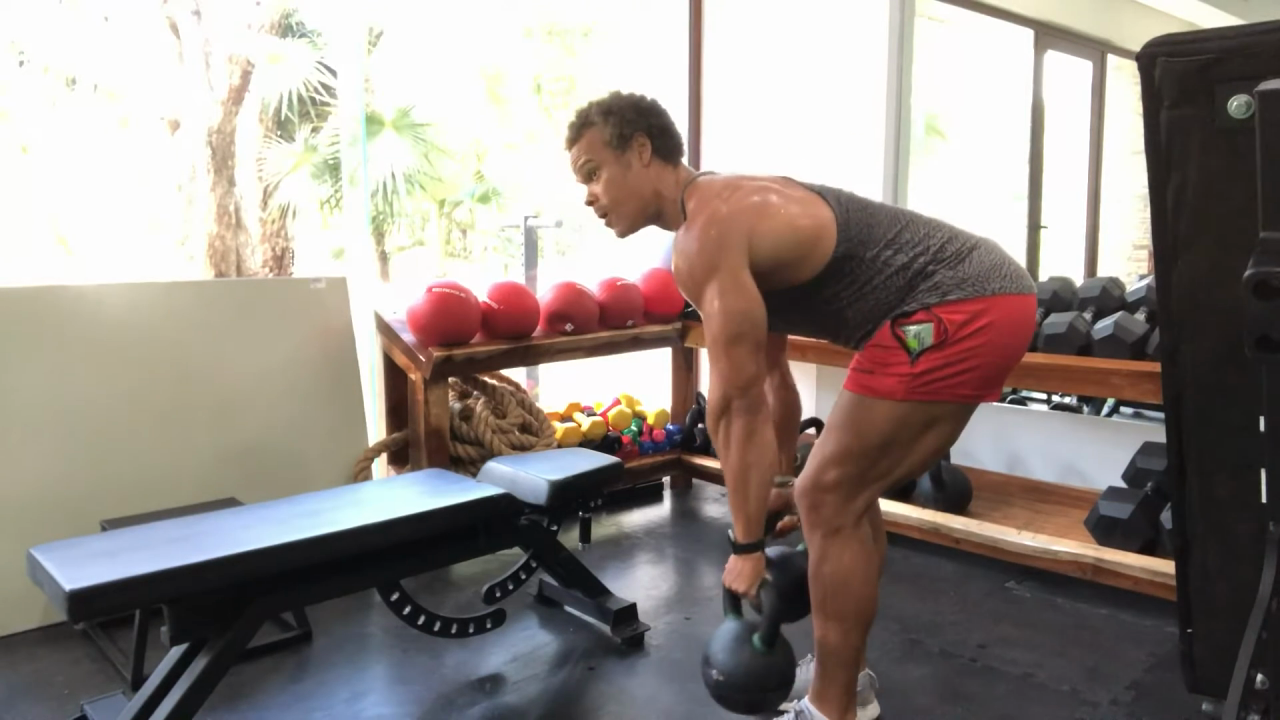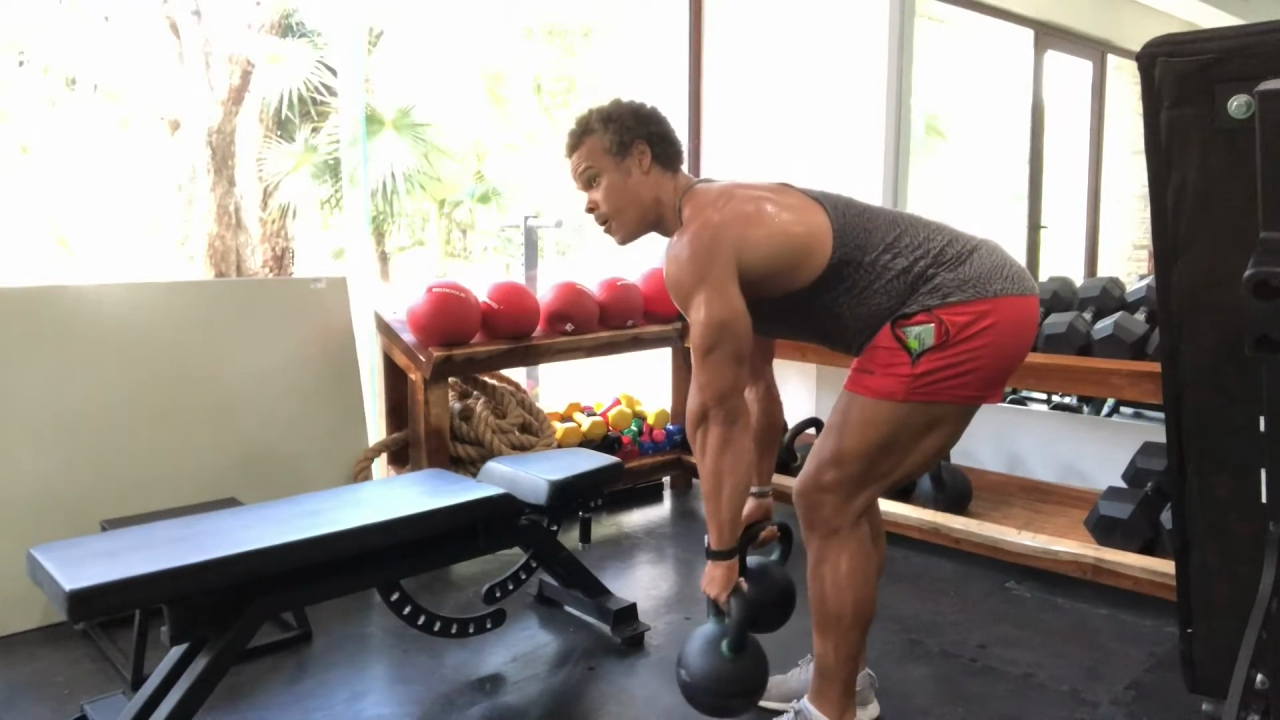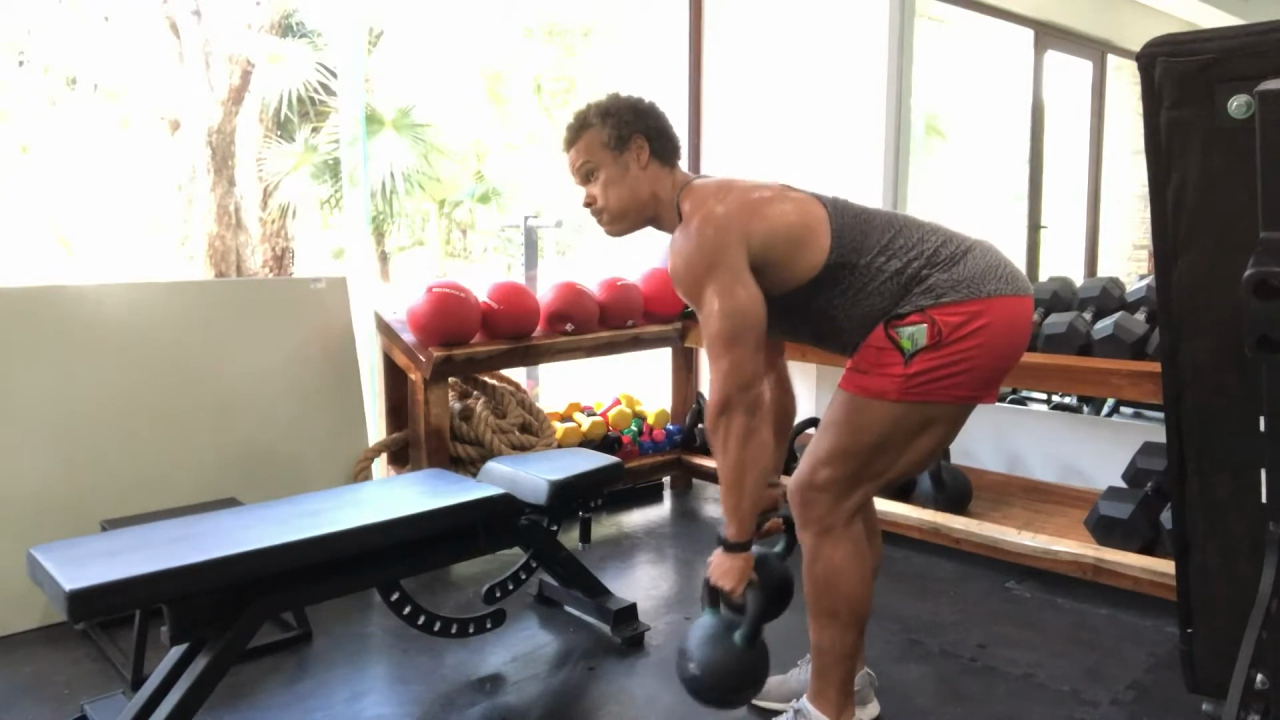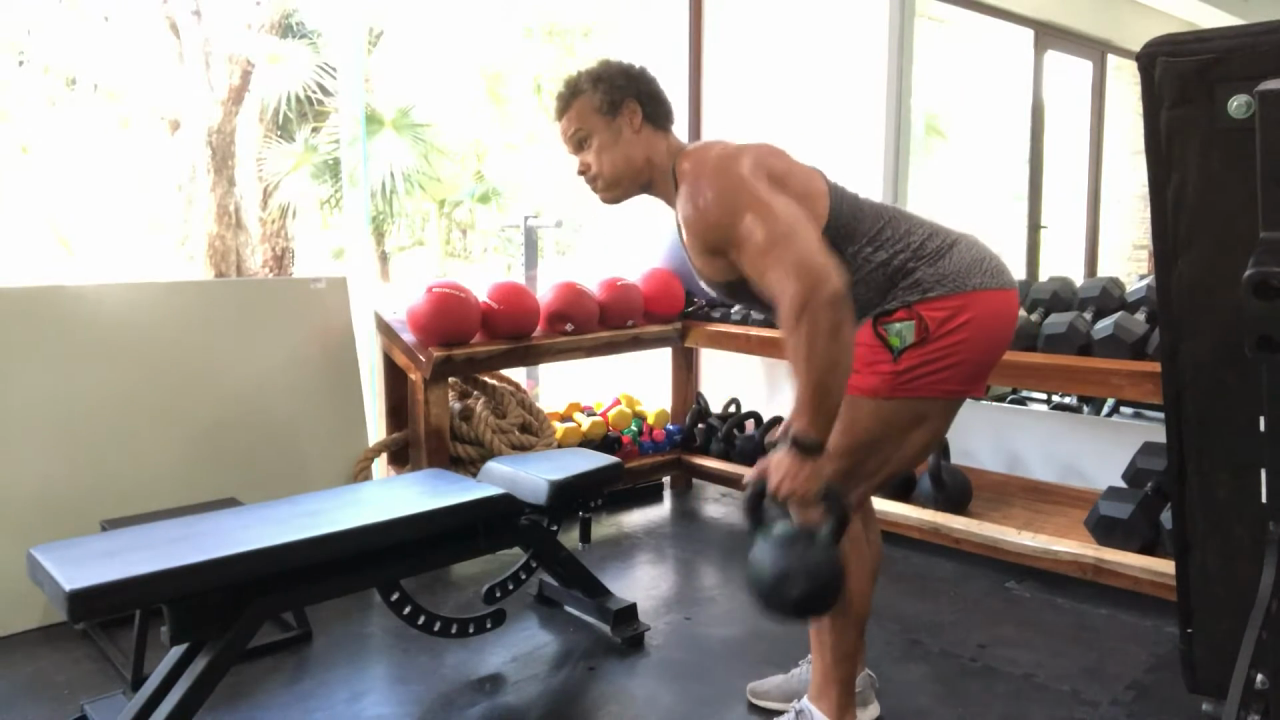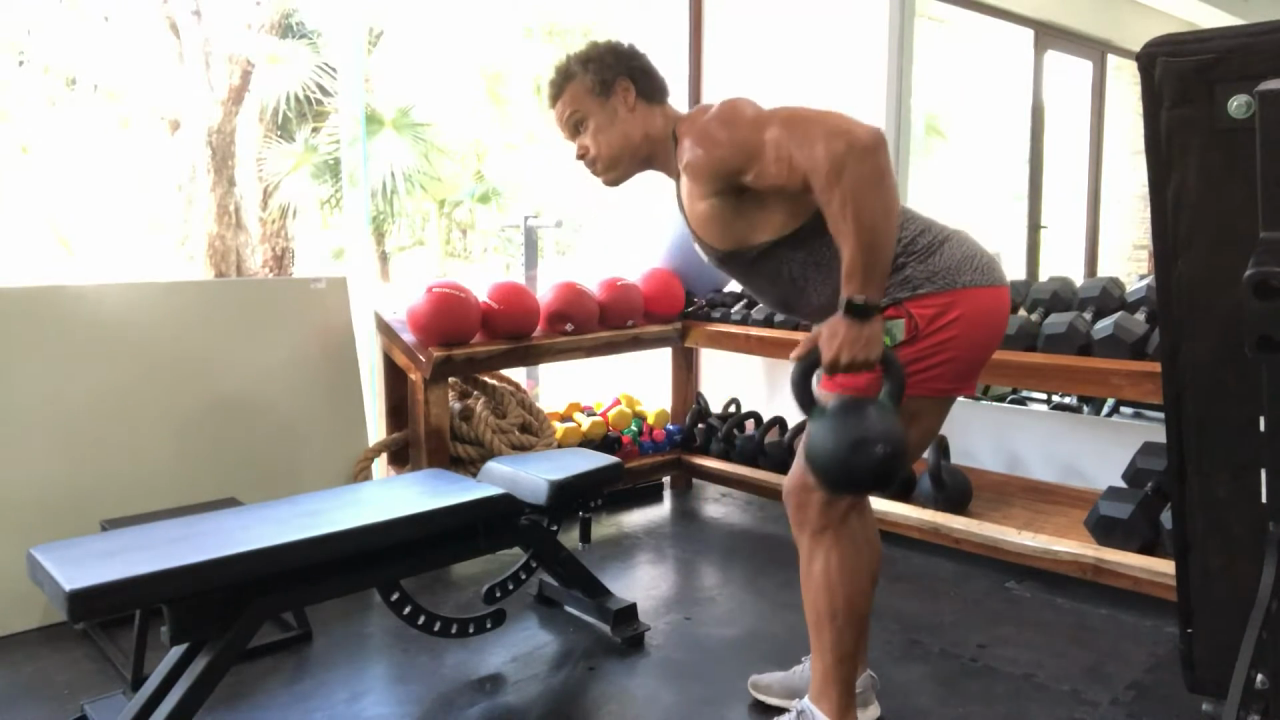
dt=0.3s
person 1, frame 1
left shoulder: (704, 238)
right shoulder: (726, 212)
left elbow: (733, 403)
right elbow: (768, 378)
left wrist: (745, 546)
right wrist: (777, 486)
left hip: (959, 310)
right hip: (980, 296)
left knee: (828, 501)
right knee: (843, 493)
person 1, frame 2
left shoulder: (698, 244)
right shoulder: (724, 220)
left elbow: (715, 412)
right elbow: (755, 386)
left wrist: (720, 553)
right wrist: (757, 494)
left hip: (964, 311)
right hip: (984, 299)
left knee: (827, 501)
right knee: (844, 493)
person 1, frame 3
left shoulder: (702, 236)
right shoulder: (720, 220)
left elbow: (733, 403)
right elbow: (764, 380)
left wrist: (733, 542)
right wrist: (761, 491)
left hip: (957, 312)
right hip: (976, 301)
left knee: (822, 501)
right knee: (840, 492)
person 1, frame 4
left shoulder: (708, 185)
right shoulder: (701, 195)
left elbow: (817, 292)
right elbow: (808, 293)
left wrist: (805, 445)
right wrist: (806, 431)
left hip: (944, 305)
right hip: (960, 295)
left knee: (821, 499)
right knee: (837, 493)
person 1, frame 5
left shoulder: (709, 142)
right shoulder: (701, 167)
left elbow: (857, 148)
left wrist: (856, 311)
right wrist: (845, 317)
left hip: (933, 302)
right hip: (951, 293)
left knee: (815, 499)
right knee: (836, 492)
